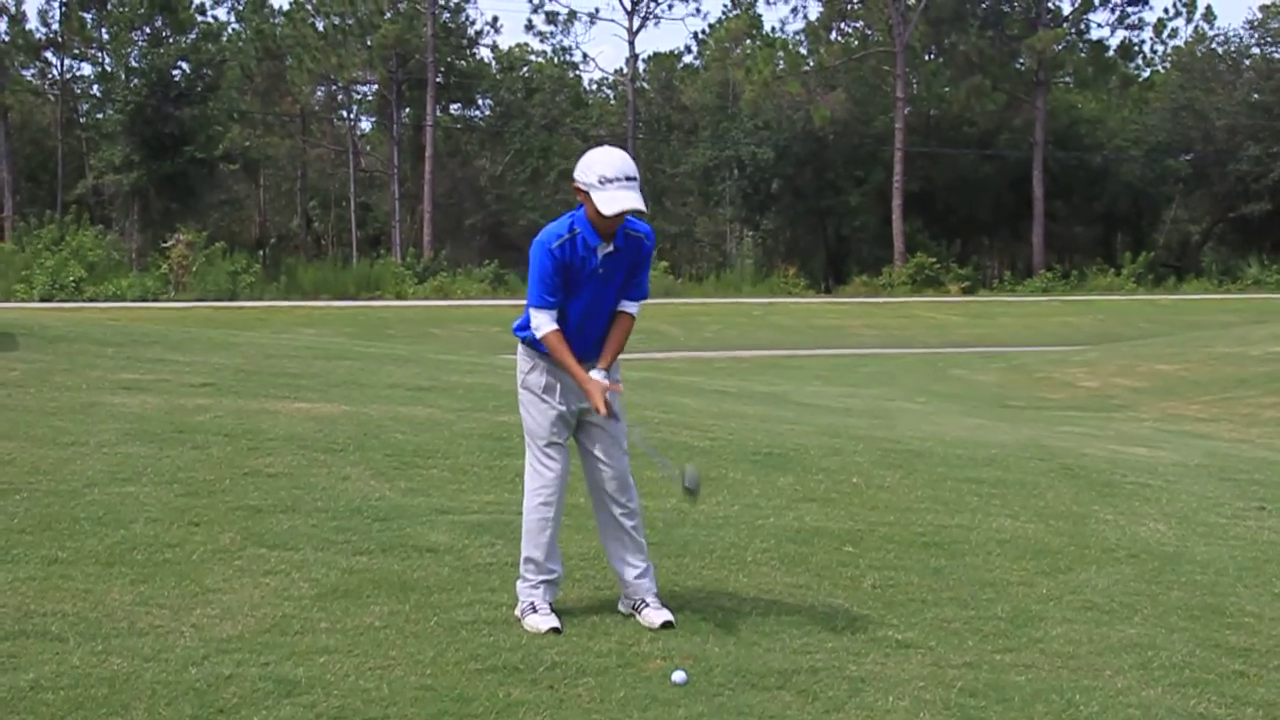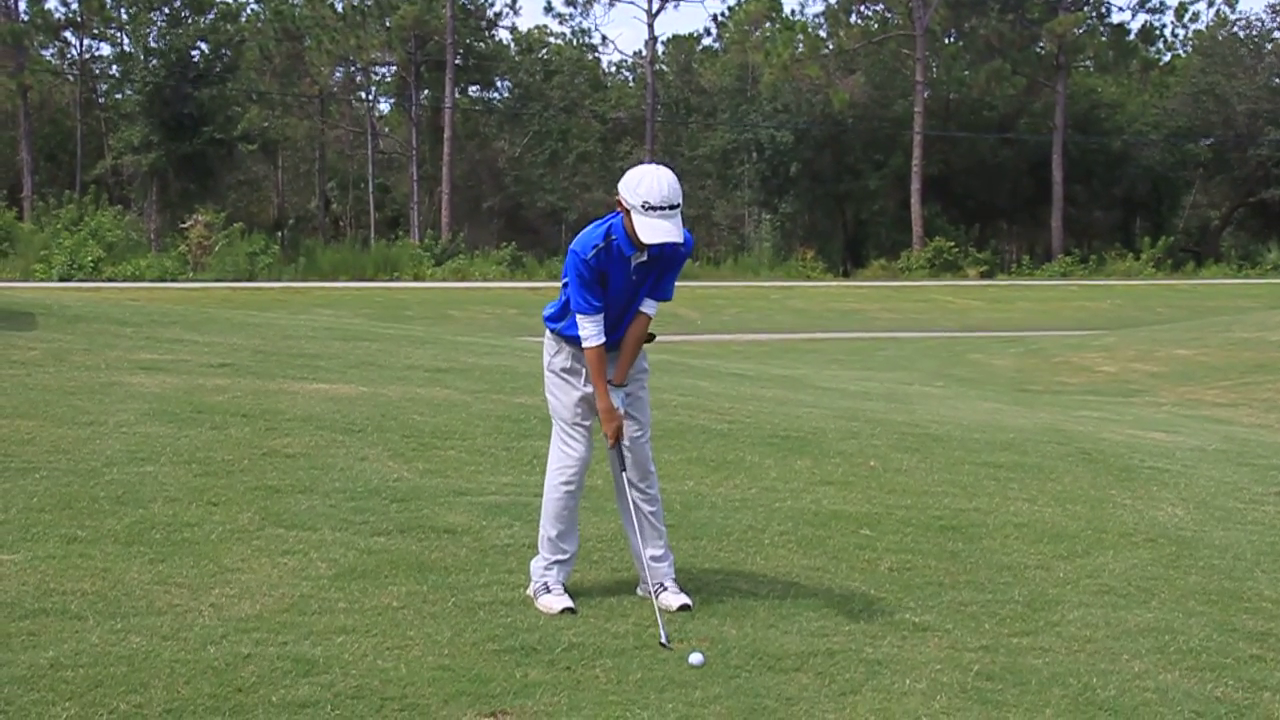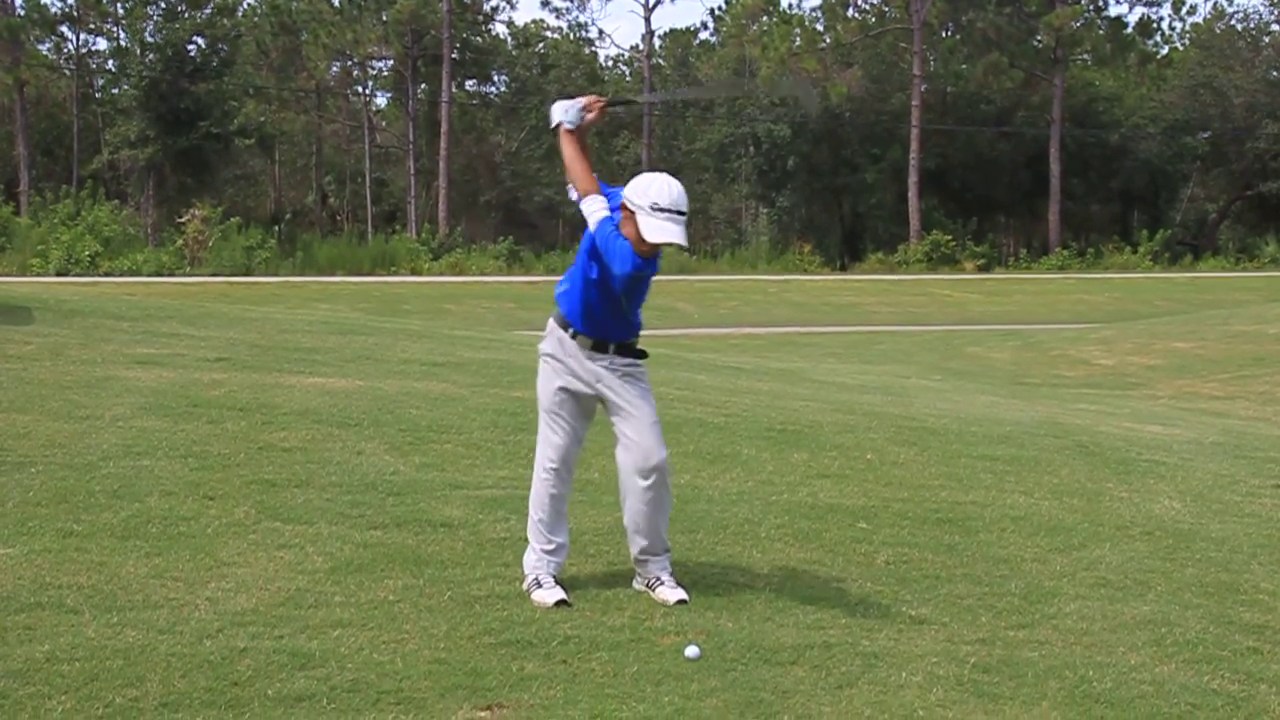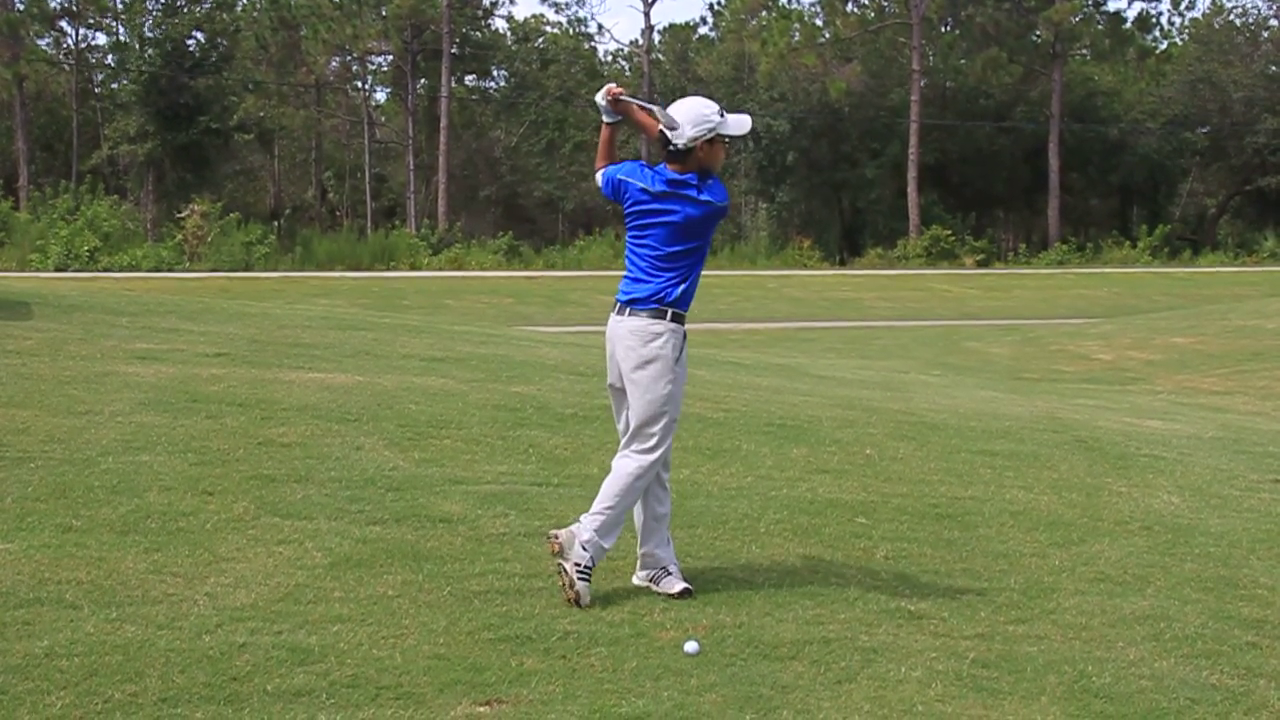
dt=1s
person 1, frame 1
left shoulder: (640, 240)
right shoulder: (552, 243)
left elbow: (627, 309)
right elbow: (543, 324)
left wrist: (603, 372)
right wrist: (584, 383)
left hip: (598, 371)
right hip: (546, 368)
left knee: (615, 478)
right knee: (547, 479)
left ankle: (638, 590)
right ankle: (534, 594)
person 1, frame 2
left shoulder: (676, 245)
right shoulder: (587, 250)
left elbow: (644, 314)
right elbow: (590, 332)
left wrist: (619, 386)
right wrist: (604, 405)
left hip: (626, 355)
right hip: (572, 353)
left knee: (638, 463)
right knee: (571, 460)
left ankle: (657, 575)
right ankle: (548, 575)
person 1, frame 3
left shoulder: (630, 265)
right shoulder: (617, 204)
left elbow: (587, 191)
right elbow: (587, 187)
left wrist: (570, 125)
right wrist: (569, 129)
left hip: (618, 361)
right hip: (565, 348)
left knee: (647, 459)
right knee: (555, 458)
left ankle: (653, 568)
right ankle: (541, 568)
person 1, frame 4
left shoulder: (633, 179)
right shoulder: (712, 201)
left elbow: (601, 172)
left wrist: (610, 118)
right wrist: (632, 111)
left hip: (627, 324)
right hip: (655, 332)
left knee: (647, 449)
right knee: (645, 450)
left ankle: (655, 562)
right ankle: (583, 542)
